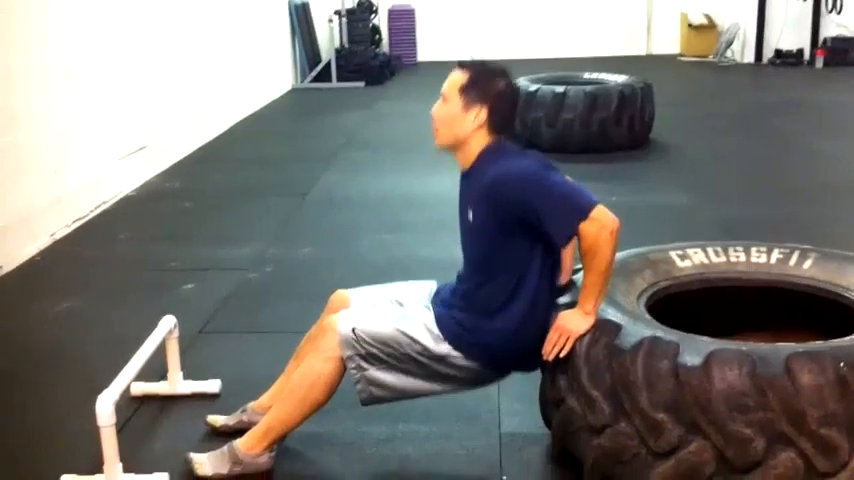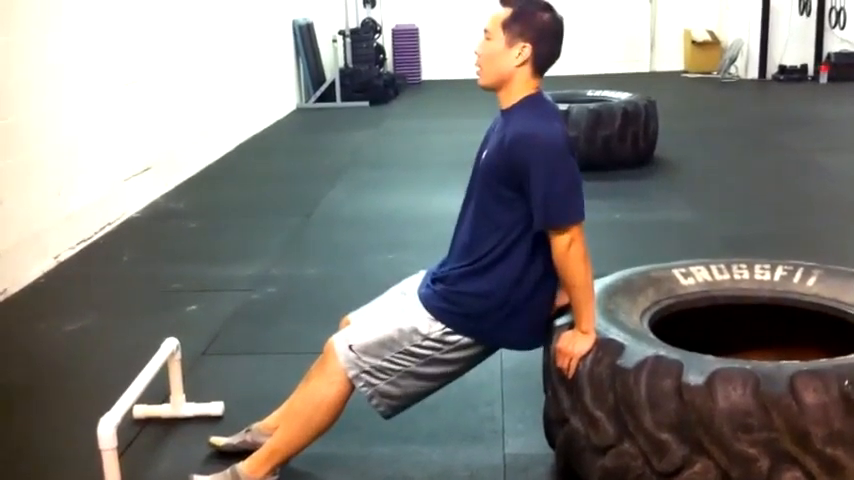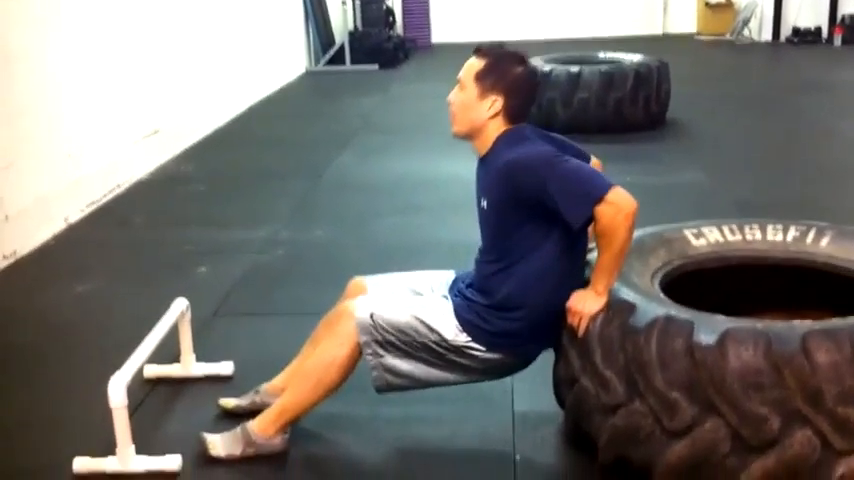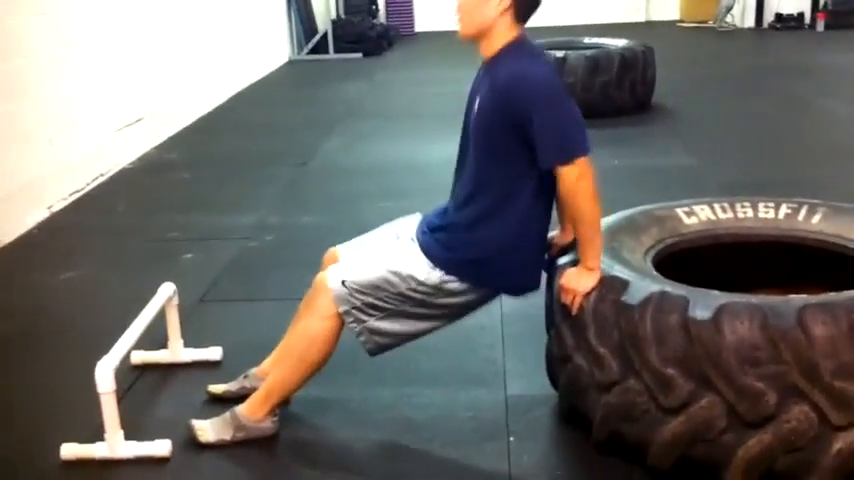
dt=0.7s
person 1, frame 1
left shoulder: (507, 178)
right shoulder: (492, 164)
left elbow: (602, 225)
right elbow: (562, 193)
left wrist: (584, 311)
right wrist: (554, 280)
left hip: (477, 337)
right hip: (462, 305)
left knee: (337, 331)
right knee: (340, 304)
right ankle: (262, 411)
person 1, frame 2
left shoulder: (537, 135)
right shoulder: (518, 118)
left elbow: (568, 235)
right elbow: (553, 229)
left wrist: (584, 329)
right wrist: (554, 292)
left hip: (470, 310)
right hip: (453, 283)
left knee: (343, 356)
right knee: (352, 330)
right ankle: (269, 431)
person 1, frame 3
left shoulder: (523, 162)
right shoulder: (511, 148)
left elbow: (619, 207)
right elbow: (589, 166)
left wrist: (596, 291)
right wrist: (560, 263)
left hip: (494, 327)
right hip: (479, 294)
left knee: (353, 318)
right knee: (359, 290)
left ankle: (264, 432)
right ankle: (276, 392)
person 1, frame 4
left shoulder: (528, 77)
right shoulder: (504, 65)
left elbow: (575, 170)
right elbow: (557, 158)
left wrist: (588, 265)
right wrist: (567, 233)
left hip: (468, 259)
right hip: (448, 230)
left knee: (331, 291)
right knee: (335, 263)
left ankle: (254, 414)
right ankle: (267, 374)
